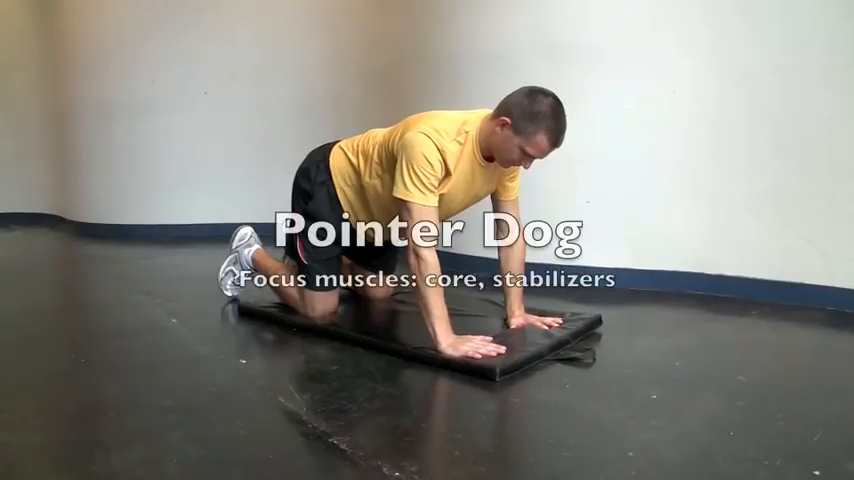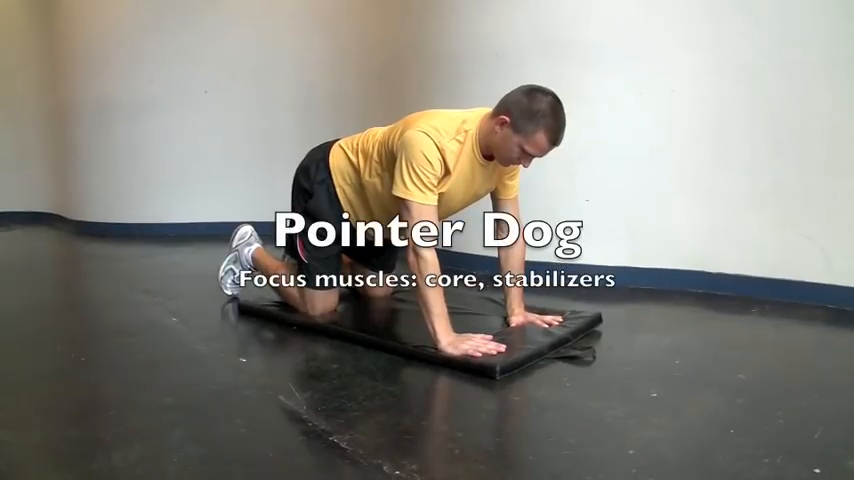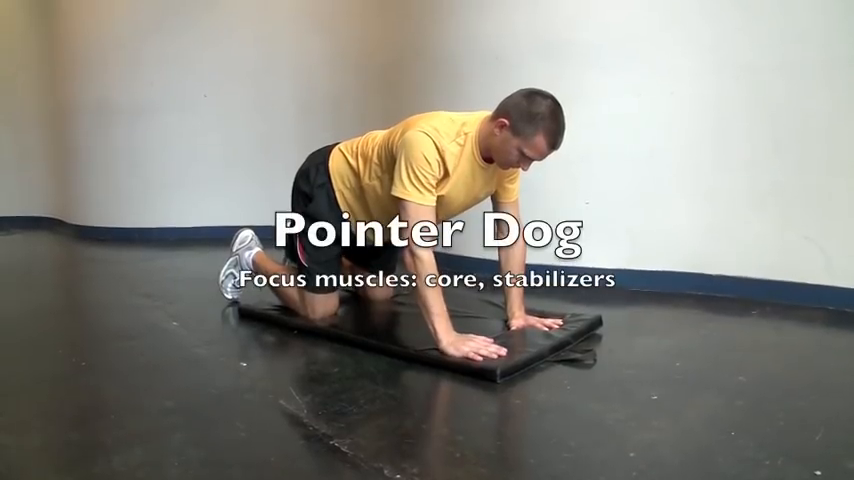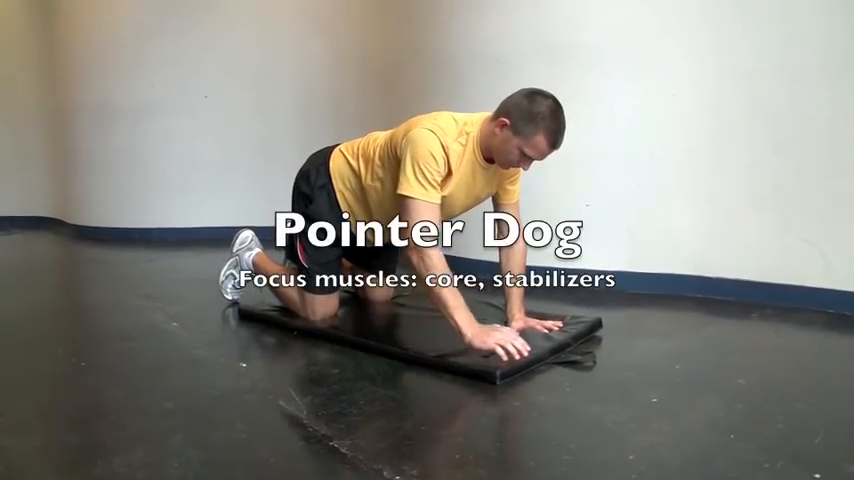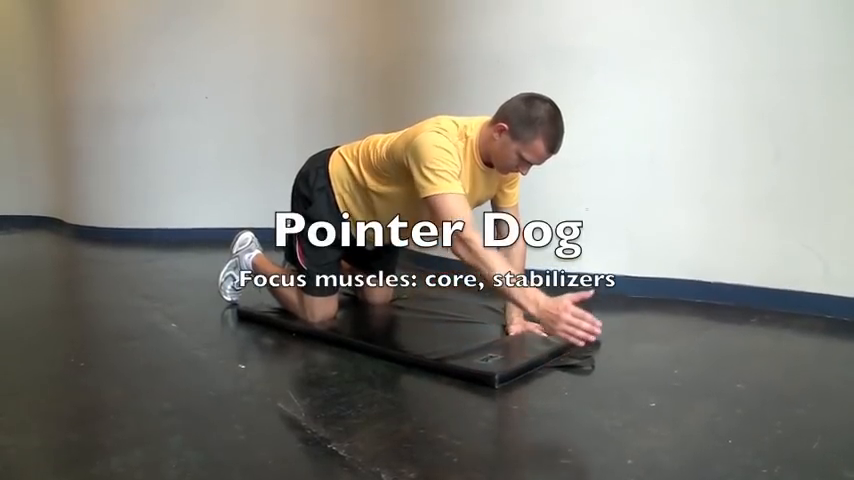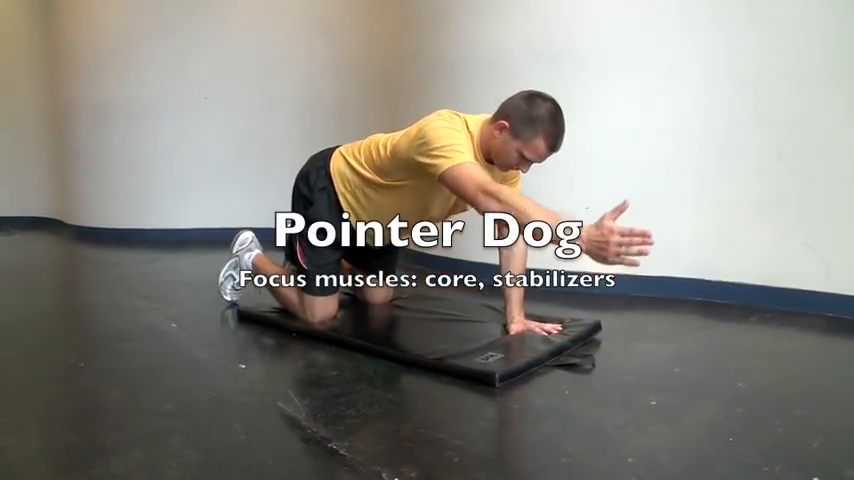
dt=0.5s
person 1, frame 1
left shoulder: (507, 147)
right shoulder: (430, 143)
left elbow: (510, 232)
right elbow: (421, 247)
left wrist: (516, 311)
right wrist: (445, 338)
left hip: (376, 206)
right hip: (330, 187)
left knee: (378, 294)
right knee: (318, 310)
right ankle: (251, 255)
person 1, frame 2
left shoulder: (507, 145)
right shoulder: (429, 141)
left elbow: (510, 230)
right elbow: (420, 246)
left wrist: (516, 309)
right wrist: (445, 336)
left hip: (377, 206)
right hip: (330, 184)
left knee: (378, 293)
right knee: (319, 307)
left ankle: (314, 254)
right ankle: (252, 253)
person 1, frame 3
left shoulder: (506, 149)
right shoulder: (428, 142)
left elbow: (510, 233)
right elbow: (417, 248)
left wrist: (516, 312)
right wrist: (446, 336)
left hip: (377, 209)
right hip: (329, 188)
left knee: (379, 295)
right knee: (319, 311)
left ankle: (334, 263)
right ankle: (252, 258)
person 1, frame 4
left shoulder: (508, 149)
right shoulder: (432, 141)
left elbow: (511, 233)
right elbow: (422, 246)
left wrist: (516, 313)
right wrist: (471, 329)
left hip: (379, 210)
right hip: (330, 190)
left knee: (378, 297)
right knee: (319, 312)
right ankle: (252, 258)
person 1, frame 5
left shoulder: (506, 152)
right shoulder: (438, 144)
left elbow: (510, 234)
right elbow: (463, 239)
left wrist: (515, 315)
right wrist: (538, 305)
left hip: (379, 213)
right hip: (329, 192)
left knee: (377, 298)
right knee: (318, 314)
right ankle: (253, 258)
person 1, frame 6
left shoulder: (508, 149)
right shoulder: (444, 134)
left elbow: (510, 233)
right elbow: (490, 200)
left wrist: (515, 316)
right wrist: (584, 238)
left hip: (376, 215)
right hip: (329, 190)
left knee: (378, 299)
right knee: (318, 314)
left ankle: (334, 264)
right ankle: (252, 258)
